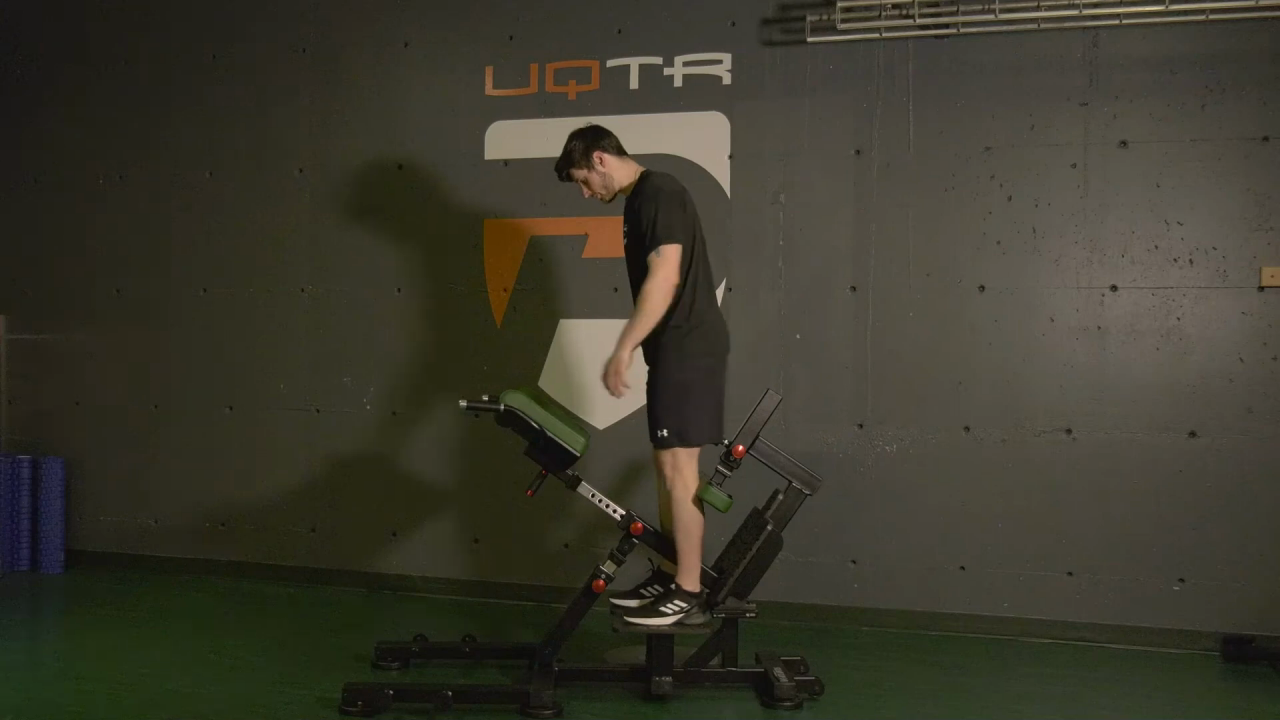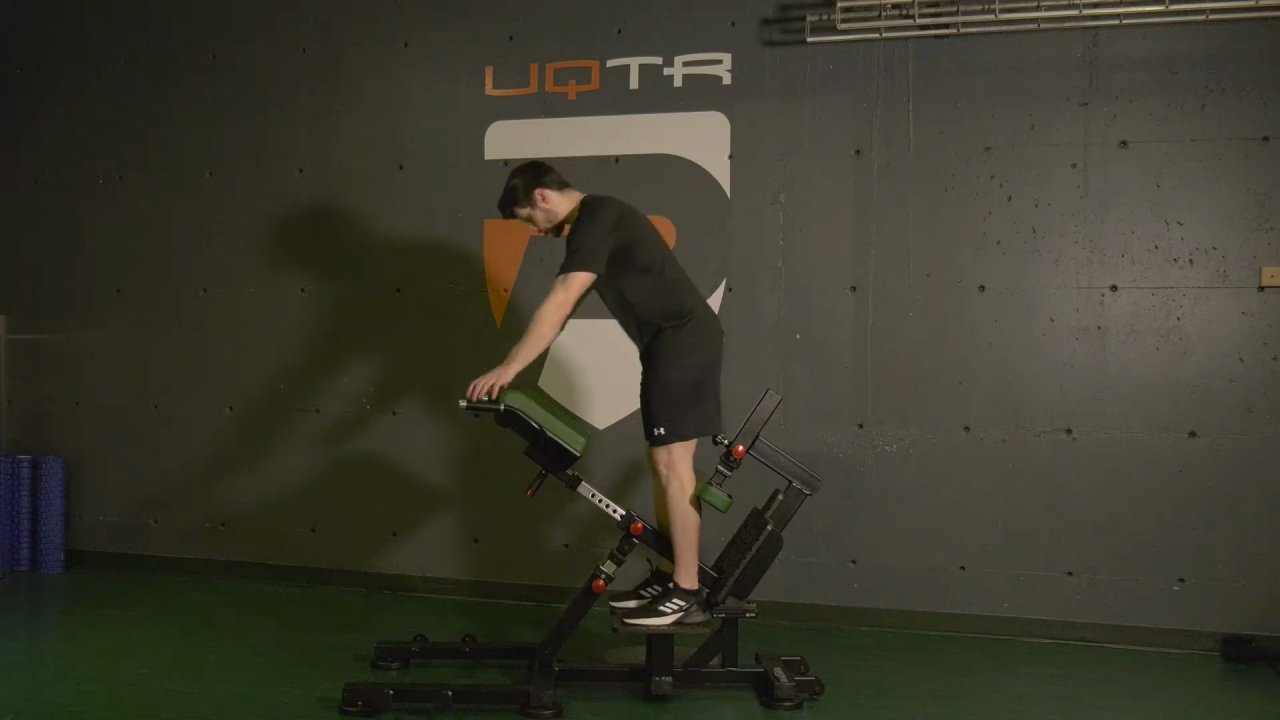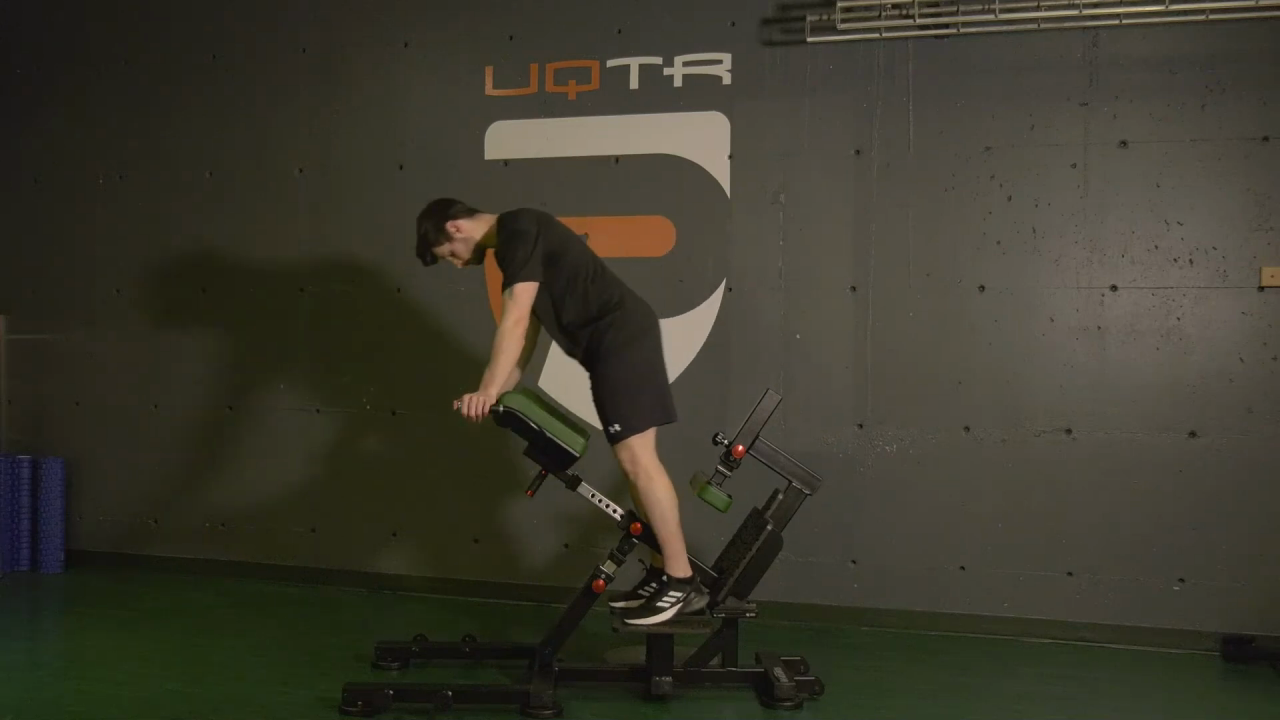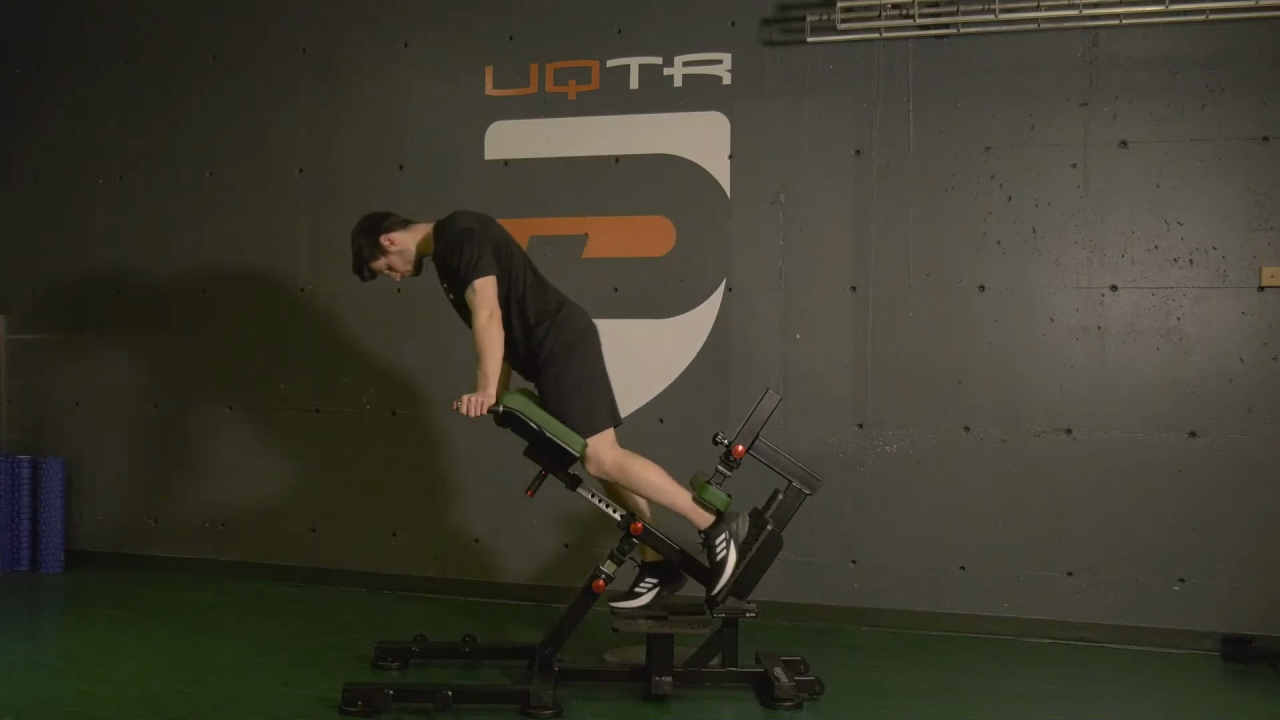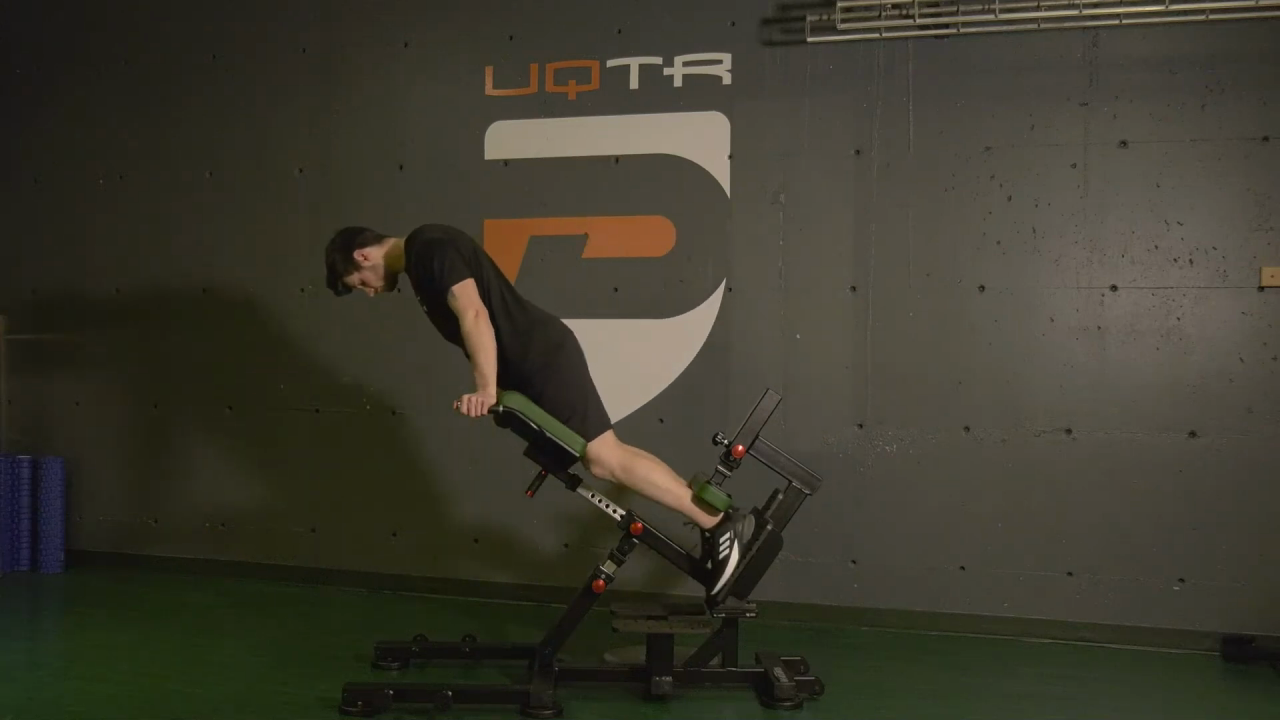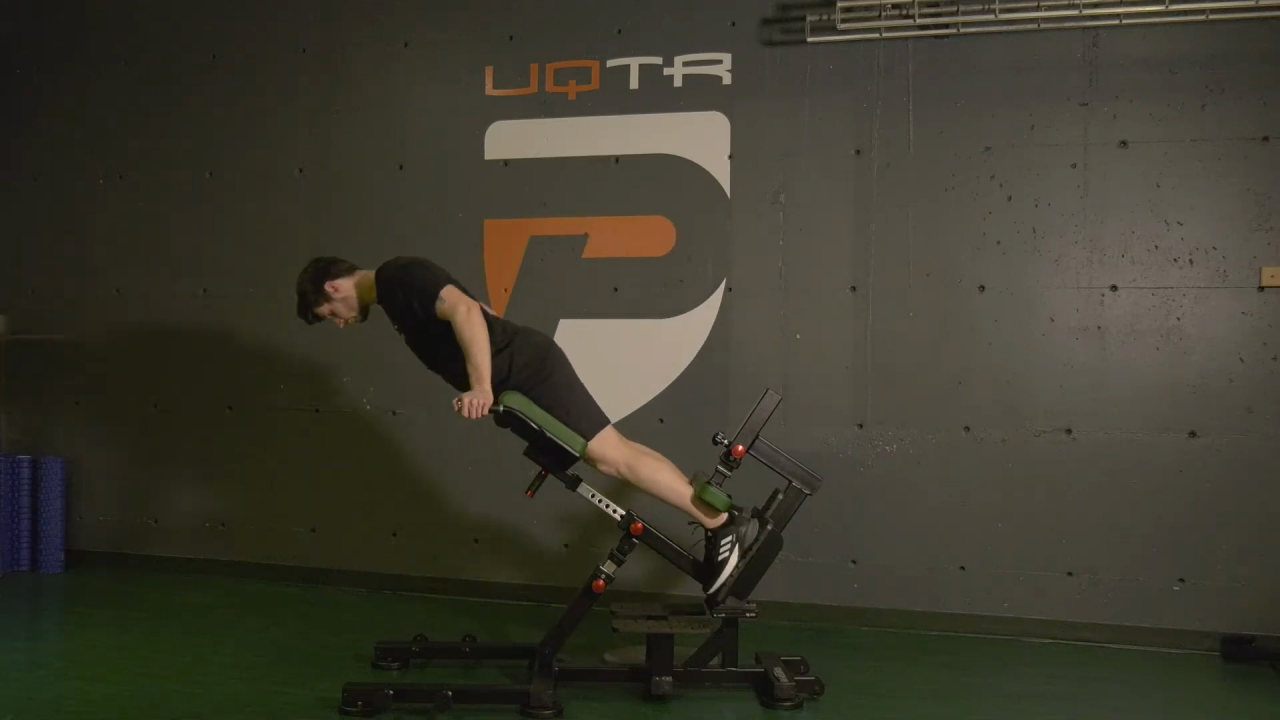
dt=0.5s
person 1, frame 1
left shoulder: (657, 193)
right shoulder: (641, 199)
left elbow: (665, 277)
left wrist: (624, 348)
right wrist: (633, 347)
left hip: (688, 347)
right hip: (676, 348)
left knee: (677, 464)
right knee: (669, 465)
left ankle: (689, 595)
right ankle: (668, 577)
person 1, frame 2
left shoulder: (596, 220)
right shoulder: (594, 220)
left elbow: (558, 306)
right elbow: (562, 311)
left wrist: (508, 370)
right wrist: (512, 368)
left hip: (683, 341)
right hip: (670, 342)
left knee: (671, 463)
right knee: (663, 464)
left ankle: (687, 592)
right ankle: (668, 575)
person 1, frame 3
left shoulder: (518, 230)
right shoulder: (514, 241)
left elbow: (515, 319)
right elbow: (527, 325)
left wrist: (488, 389)
right wrist: (501, 391)
left hip: (623, 336)
right hip: (615, 341)
left knee: (637, 457)
right knee: (635, 458)
left ankle: (680, 580)
right ankle: (663, 573)
person 1, frame 4
left shoulder: (460, 234)
right shoulder: (447, 252)
left elbow: (488, 314)
left wrist: (486, 390)
right wrist: (497, 391)
left hip: (563, 345)
right hip: (553, 350)
left knee: (600, 458)
right knee: (602, 460)
left ankle: (715, 525)
right ankle: (657, 565)
person 1, frame 5
left shoulder: (429, 247)
right shoulder: (419, 262)
left elbow: (474, 313)
left wrist: (485, 389)
right wrist: (490, 388)
left hip: (542, 356)
right hip: (532, 361)
left knee: (605, 459)
right knee: (606, 454)
left ankle: (720, 523)
right ankle: (711, 514)
person 1, frame 6
left shoulder: (401, 276)
right shoulder: (392, 292)
left elbow: (464, 311)
left wrist: (482, 387)
left hip: (527, 369)
right hip: (519, 375)
left knee: (611, 453)
right knee: (609, 453)
left ankle: (722, 523)
right ankle: (714, 515)
